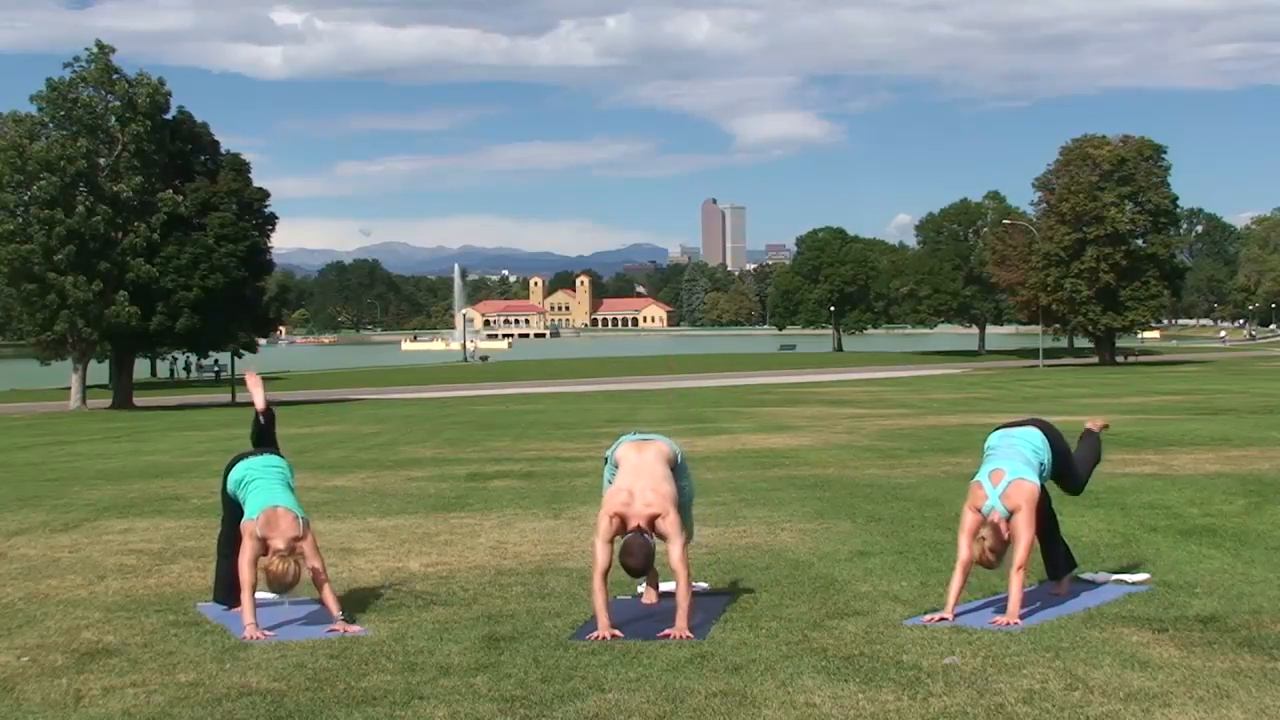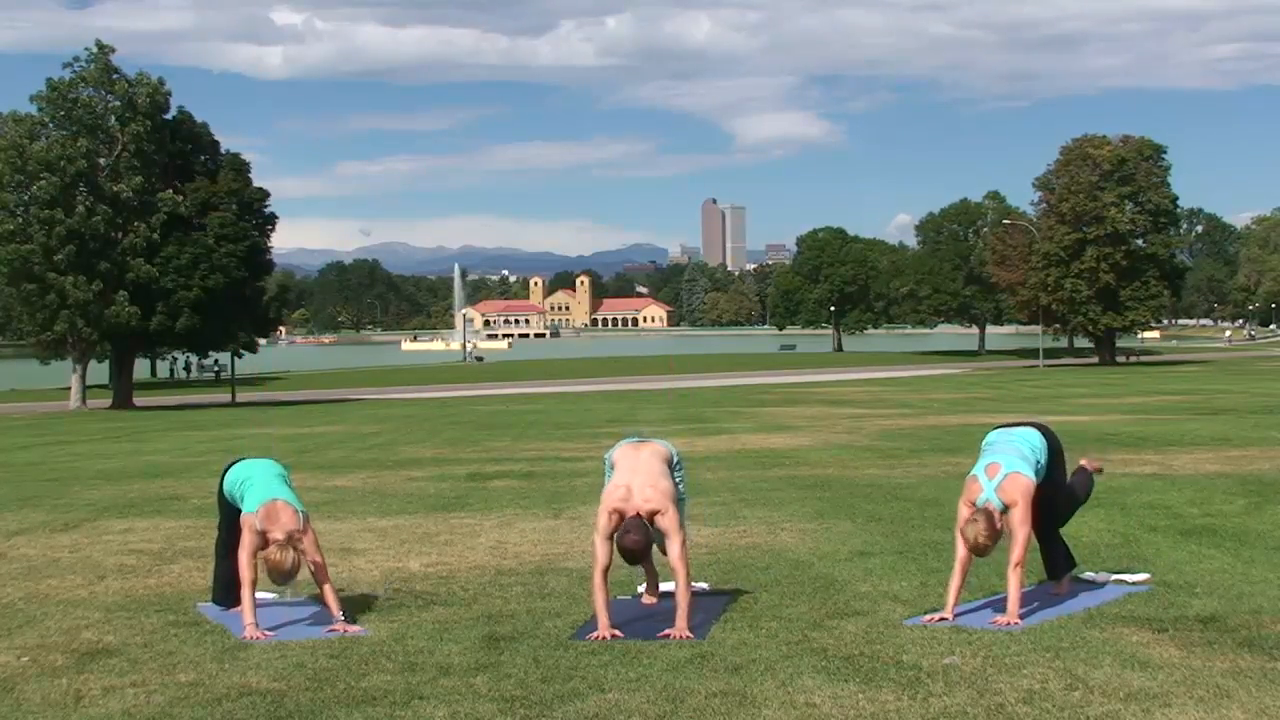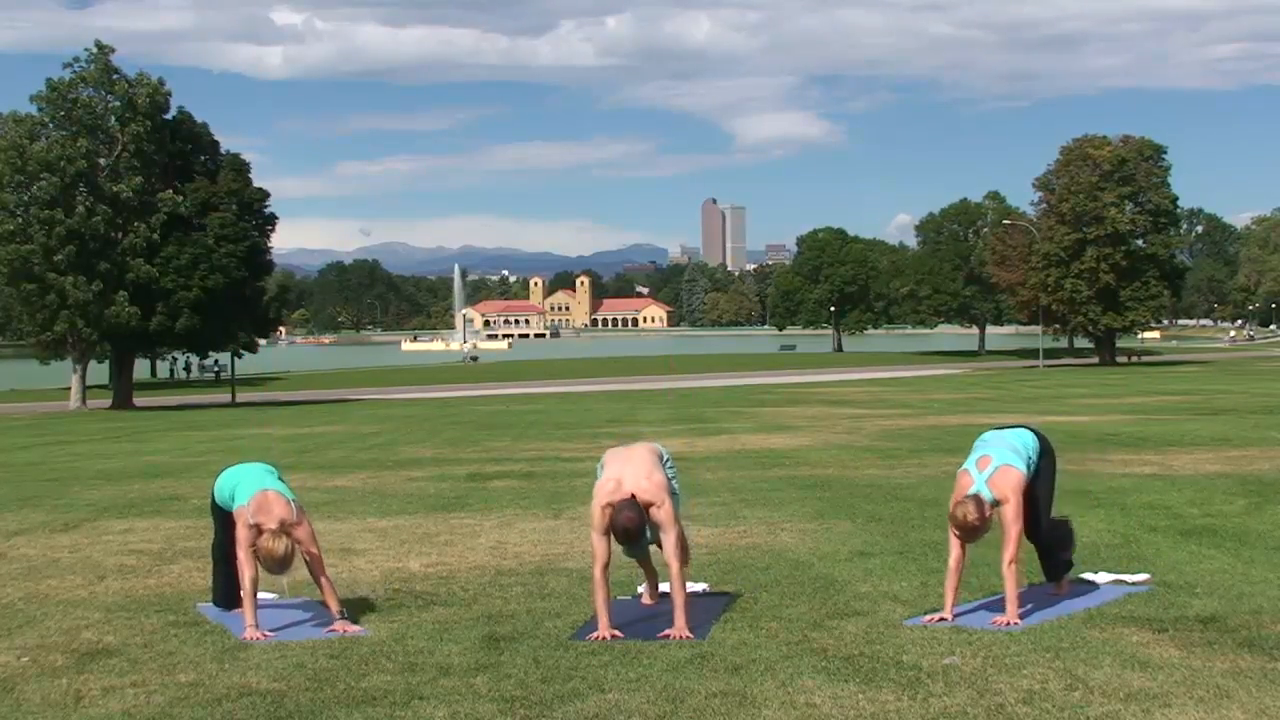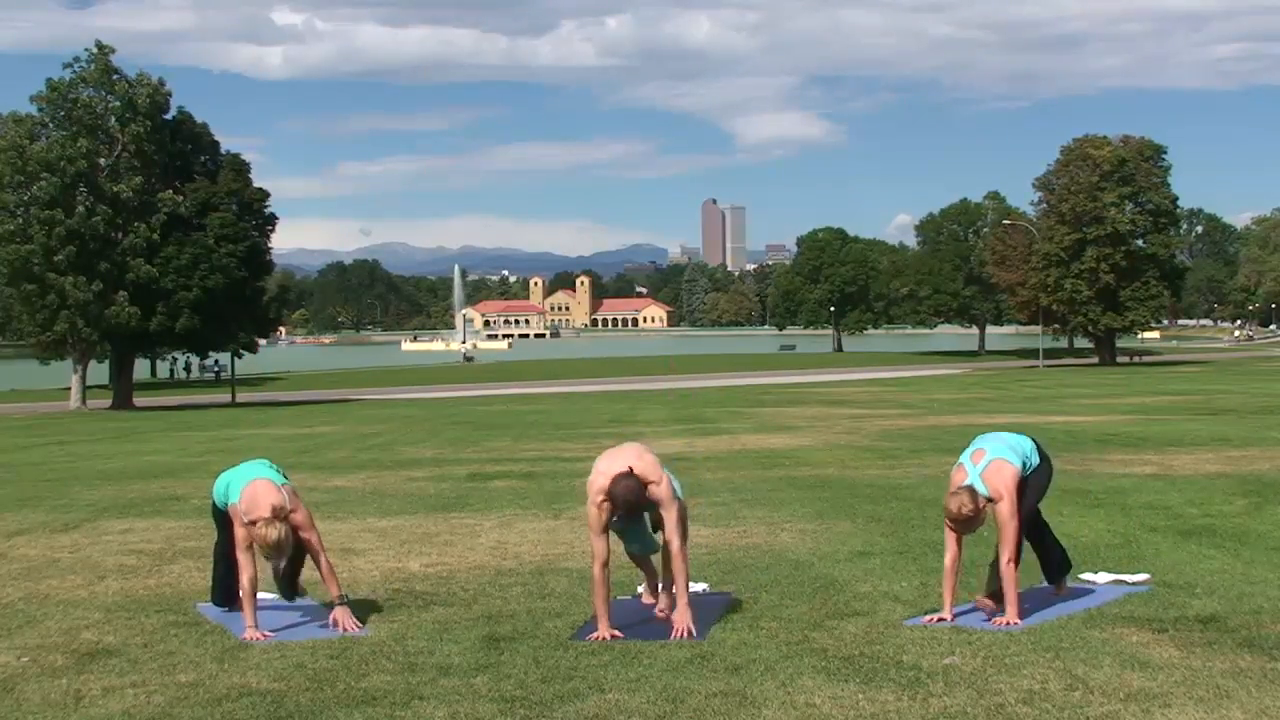
dt=0.3s
person 1, frame 1
left shoulder: (301, 533)
right shoulder: (254, 534)
left elbow: (321, 577)
right elbow: (247, 584)
left wrist: (339, 617)
right wrist: (250, 626)
left hip: (274, 465)
right hip: (239, 472)
right knee: (231, 542)
left ankle: (261, 409)
right ankle: (227, 600)
person 1, frame 2
left shoulder: (301, 529)
right shoulder: (252, 524)
left elbow: (323, 577)
right elbow: (247, 581)
left wrist: (340, 618)
right wrist: (250, 625)
right hip: (236, 474)
right knee: (230, 543)
right ankle: (228, 599)
person 1, frame 3
left shoulder: (297, 520)
right shoulder: (246, 518)
left elbow: (319, 570)
right elbow: (247, 574)
right wrist: (251, 626)
right hip: (227, 484)
left knee: (281, 559)
right knee: (227, 550)
right ankle: (227, 600)
person 1, frame 4
left shoulder: (293, 508)
right shoulder: (241, 513)
left elbow: (320, 555)
right elbow: (246, 572)
left knee: (299, 547)
right knee: (229, 551)
left ankle: (289, 587)
right ankle: (226, 599)
person 2, frame 1
left shoulder: (1020, 500)
right shoulder: (974, 504)
left elbow: (1019, 565)
right elbow: (962, 561)
left wrist: (1012, 614)
right wrist: (948, 609)
left hip: (1041, 439)
left knee: (1074, 484)
right knee: (1043, 518)
left ankle: (1091, 434)
right ankle: (1062, 573)
person 2, frame 2
left shoulder: (1015, 495)
right shoulder: (969, 499)
left elbow: (1016, 563)
right elbow: (961, 560)
left wrist: (1012, 613)
right wrist: (948, 609)
left hip: (1038, 440)
left knee: (1059, 515)
right knee: (1041, 520)
left ankle: (1085, 472)
right ankle: (1061, 574)
person 2, frame 3
left shoulder: (1006, 491)
right shoulder: (960, 496)
left elbow: (1009, 559)
right elbow: (955, 558)
left wrist: (1012, 612)
right wrist: (947, 609)
left hip: (1034, 446)
left knee: (1039, 527)
right knee: (1032, 530)
left ankle: (1063, 533)
right ankle: (1059, 573)
person 2, frame 4
left shoulder: (1001, 489)
right shoulder: (956, 494)
left elbow: (1007, 557)
right elbow: (951, 556)
left wrist: (1011, 612)
right wrist: (946, 609)
left hip: (1032, 459)
left knee: (1017, 523)
right knee: (1030, 524)
left ankle: (995, 597)
right ankle: (1059, 573)
person 3, frame 1
left shoulder: (665, 514)
right shoulder: (610, 515)
left elbow: (681, 573)
right elbow: (599, 574)
left wrist: (681, 625)
right wrist: (603, 625)
left hip: (667, 451)
right hip: (621, 451)
left knee: (682, 536)
right ankle: (651, 578)
person 3, frame 2
left shoulder: (664, 511)
right shoulder: (609, 511)
left elbow: (680, 571)
right elbow: (600, 572)
left wrist: (681, 625)
right wrist: (603, 625)
left hip: (664, 453)
left knee: (668, 543)
right ankle: (651, 578)
person 3, frame 3
left shoulder: (659, 500)
right shoulder: (602, 504)
left elbow: (675, 565)
right elbow: (600, 568)
left wrist: (680, 623)
right wrist: (603, 625)
left knee: (668, 539)
right knee: (633, 546)
left ankle: (680, 542)
right ankle: (650, 577)
person 3, frame 4
left shoulder: (657, 482)
right shoulder: (598, 499)
left elbow: (676, 545)
right elbow: (599, 565)
left wrist: (683, 605)
left knee: (675, 515)
right knee: (635, 545)
left ankle: (667, 590)
right ankle: (650, 577)
